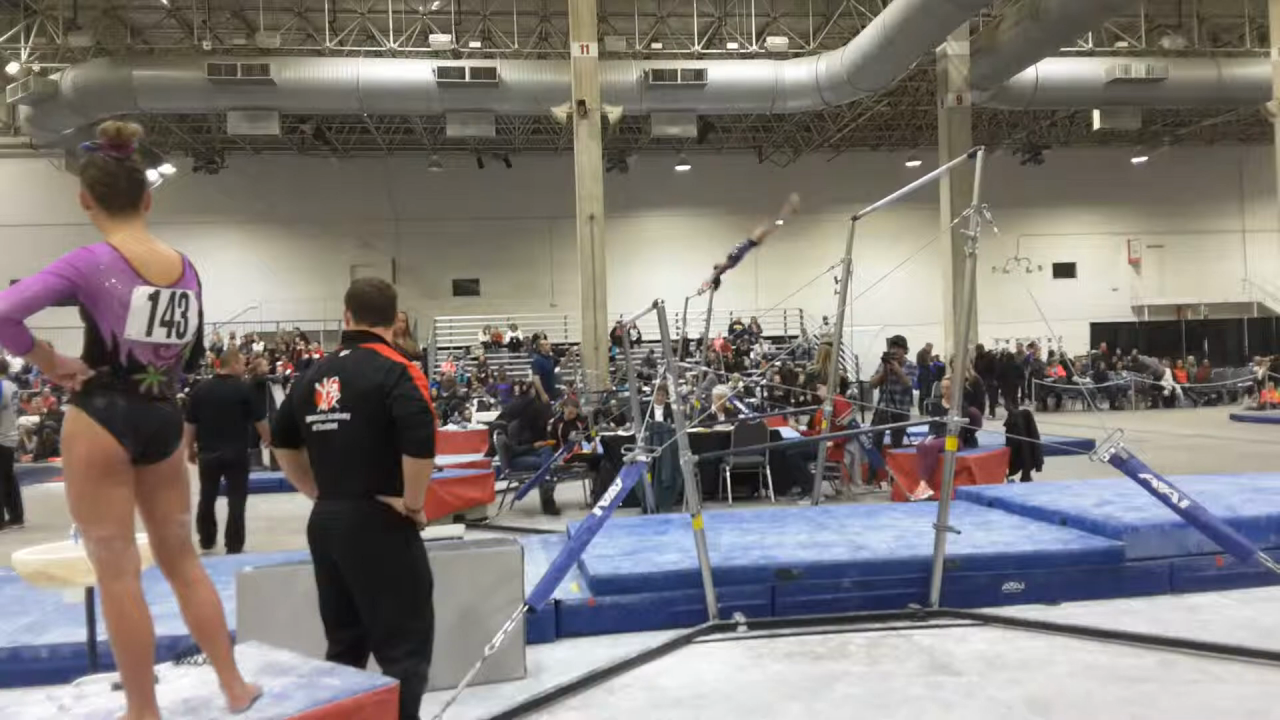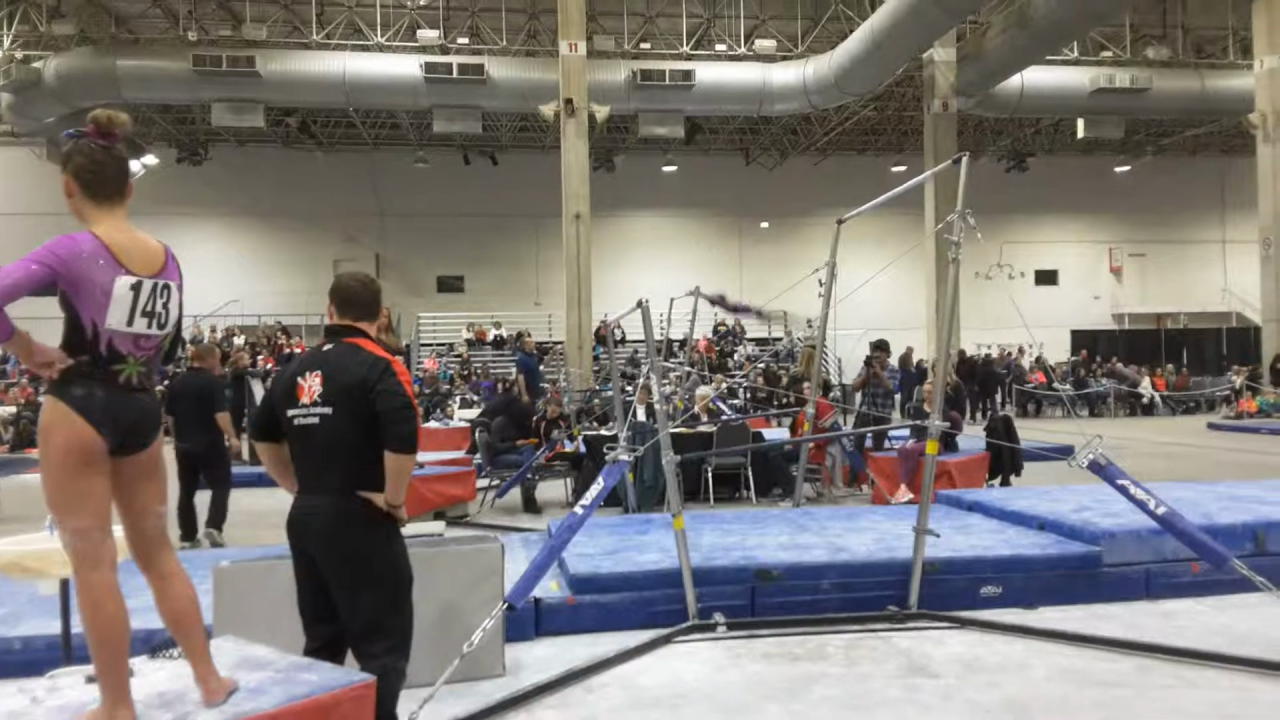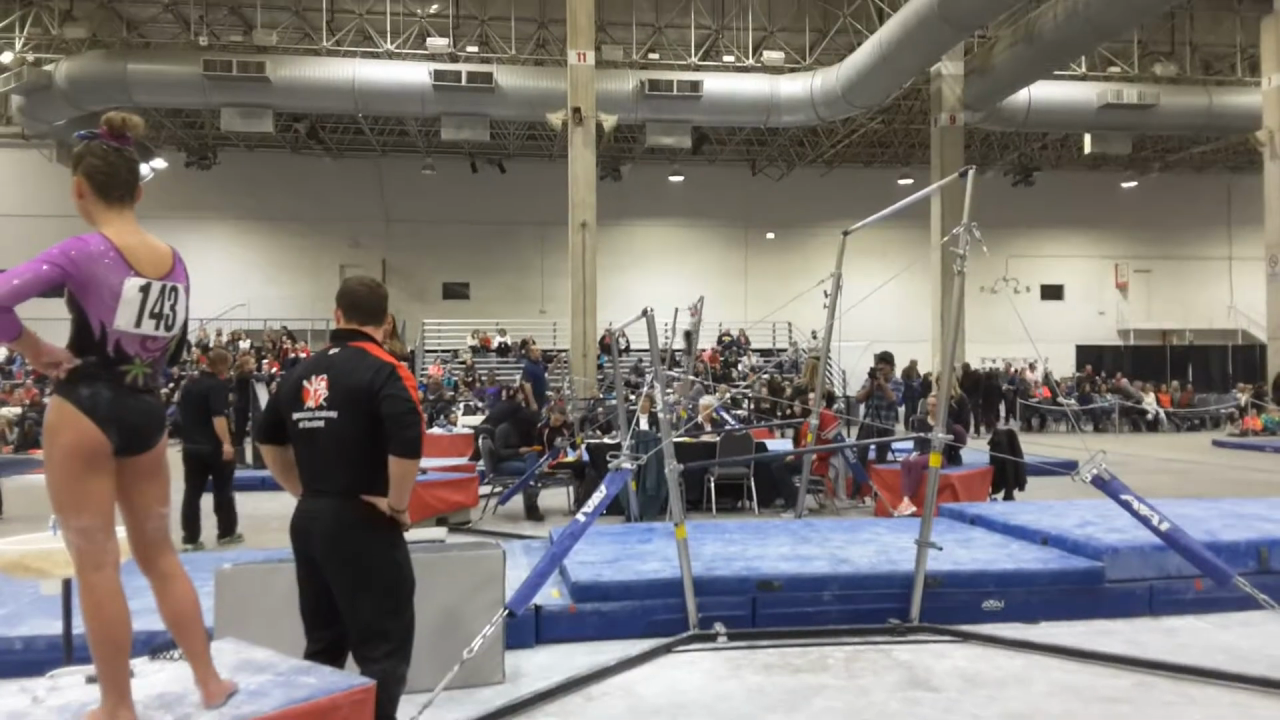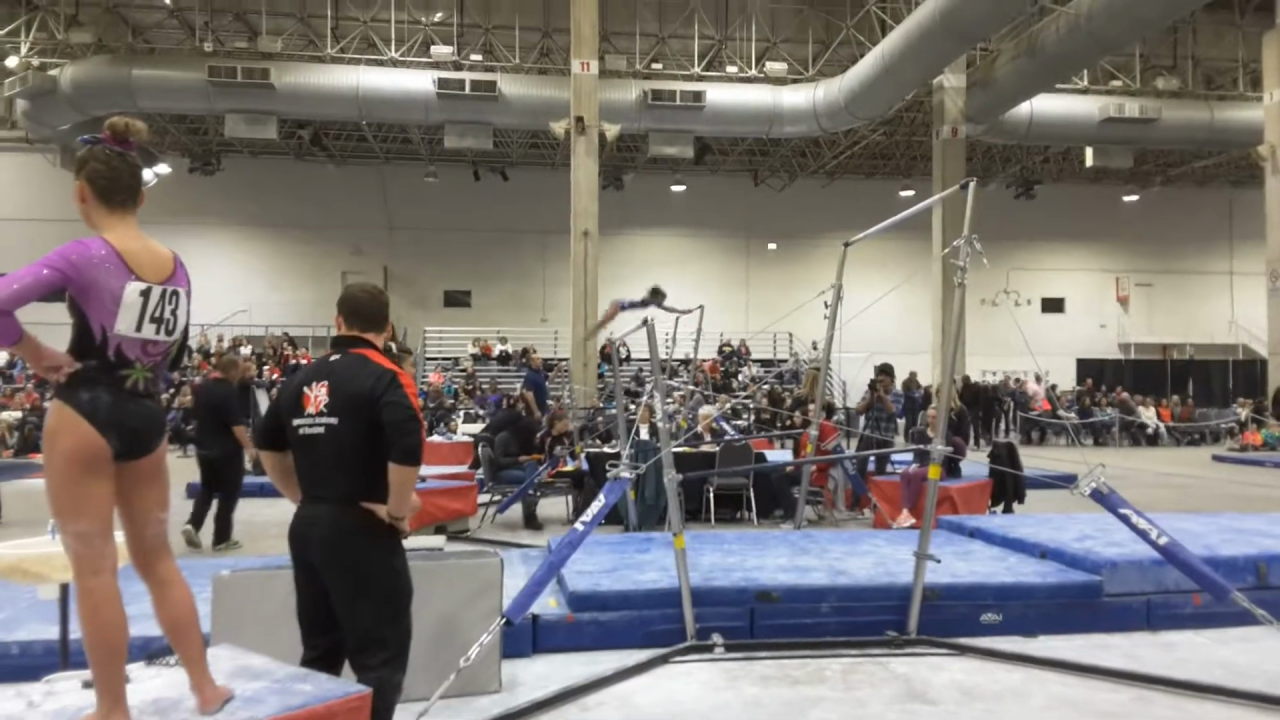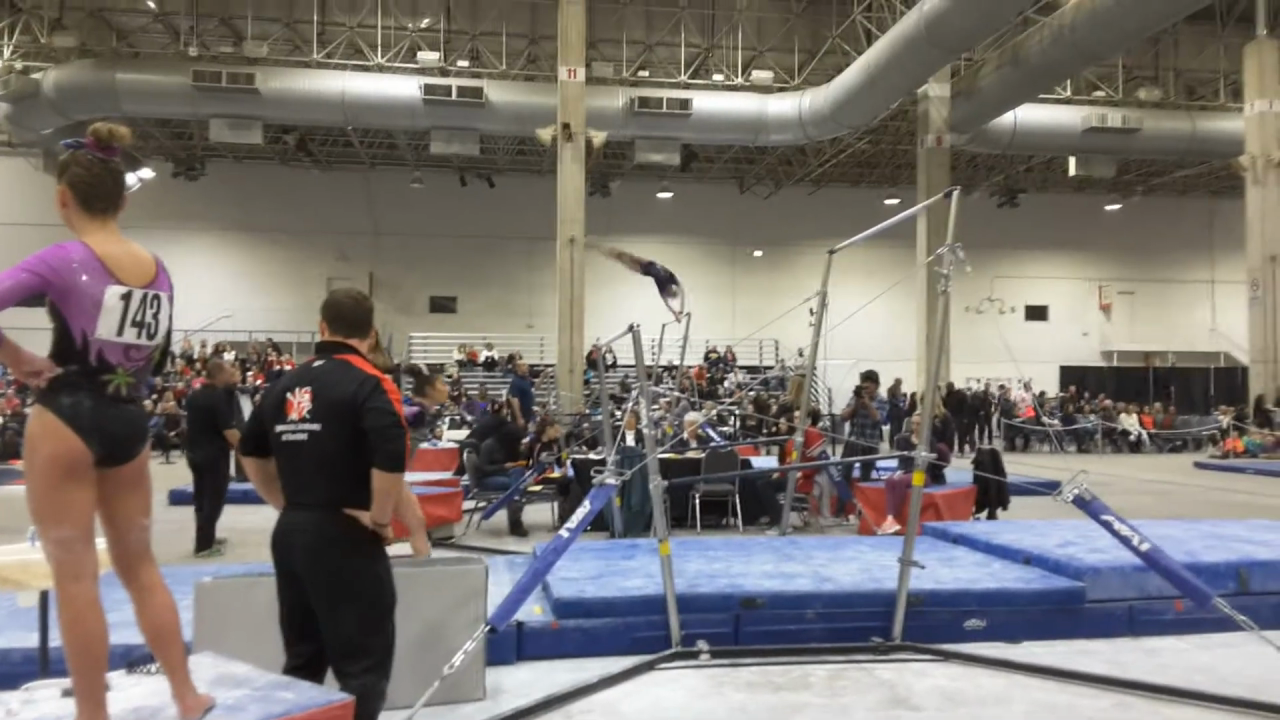
dt=0.3s
person 1, frame 1
left shoulder: (90, 263)
right shoulder: (185, 267)
right elbow: (192, 353)
left wrist: (49, 362)
left hip: (103, 420)
right hip: (163, 419)
left knee: (118, 574)
right knee: (182, 560)
person 1, frame 2
left shoulder: (71, 251)
right shoulder: (166, 257)
right elbow: (168, 347)
right wrist: (133, 373)
left hip: (80, 411)
right hip: (141, 410)
left knee: (92, 566)
right knee: (157, 552)
person 1, frame 3
left shoulder: (81, 252)
right shoulder: (175, 260)
right elbow: (172, 348)
right wrist: (137, 377)
left hip: (86, 411)
right hip: (146, 412)
left knee: (96, 565)
right knee: (159, 553)
person 1, frame 4
left shoulder: (83, 256)
right shoulder: (176, 265)
right elbow: (172, 353)
left hip: (86, 416)
right hip: (147, 417)
left knee: (94, 570)
right knee: (157, 558)
person 1, frame 5
left shoulder: (63, 261)
right shoulder: (157, 270)
right elbow: (156, 358)
left hip: (67, 420)
right hip: (129, 421)
left knee: (75, 576)
right knee: (139, 565)
person 2, frame 1
left shoulder: (314, 375)
right shoulder: (395, 370)
left elbow: (282, 441)
right elbow: (420, 443)
right wrist: (412, 504)
left hip: (326, 522)
right hip: (378, 523)
left knee: (344, 644)
right knee: (404, 648)
person 2, frame 2
left shoulder: (296, 368)
right shoulder: (378, 366)
left elbow: (262, 435)
right elbow: (403, 438)
right wrist: (394, 500)
left hip: (305, 516)
right hip: (358, 519)
left knee: (322, 639)
right knee: (382, 643)
person 2, frame 3
left shoulder: (302, 372)
right shoulder: (384, 370)
left elbow: (268, 438)
right elbow: (407, 443)
right wrist: (396, 504)
left hip: (309, 520)
right hip: (362, 523)
left knee: (323, 643)
right knee: (383, 648)
person 2, frame 4
left shoulder: (302, 378)
right shoulder: (384, 377)
left elbow: (268, 445)
right elbow: (407, 451)
right wrist: (396, 511)
left hip: (308, 526)
right hip: (360, 530)
left knee: (320, 650)
right knee: (379, 655)
person 2, frame 5
left shoulder: (286, 384)
right shoulder: (369, 384)
left elbow: (251, 451)
right elbow: (391, 458)
right wrist: (379, 519)
left hip: (290, 533)
right hip: (345, 537)
left knee: (303, 658)
right knee: (363, 665)
person 3, frame 1
left shoulder: (200, 389)
right shoulder: (243, 388)
left elbow: (190, 423)
right elbow: (259, 419)
left wrist: (190, 449)
right wrist: (267, 438)
left hip: (207, 453)
right hip: (235, 452)
left knee: (207, 498)
right knee: (236, 501)
left ankle: (206, 542)
right ankle: (234, 548)
person 3, frame 2
left shoulder: (176, 383)
right shoulder: (213, 381)
left elbow: (169, 415)
right elbow: (221, 413)
right wrist: (233, 437)
left hip: (183, 444)
right hip: (209, 443)
left knee: (187, 491)
right knee: (220, 485)
left ankle: (188, 537)
right ankle: (214, 526)
person 3, frame 3
left shoulder: (190, 384)
right shoulder: (218, 385)
right elbow: (218, 417)
right wrist: (226, 443)
left hip: (191, 445)
right hip: (214, 446)
left knee: (192, 492)
right knee: (222, 491)
left ankle: (190, 539)
right ankle: (226, 533)
person 3, frame 4
left shoulder: (202, 388)
right shoulder: (231, 392)
left elbow: (196, 418)
right elbow: (237, 425)
right wrist: (249, 447)
left hip: (204, 449)
right hip: (227, 450)
left knee: (207, 490)
right knee: (228, 494)
left ankle: (192, 525)
right ankle: (221, 539)
person 3, frame 5
left shoulder: (195, 395)
right shoulder: (219, 397)
right elbow: (229, 429)
left hip: (194, 453)
right hip: (214, 455)
left knee: (201, 497)
right knee: (213, 500)
left ankle: (206, 539)
right ankle: (204, 546)
